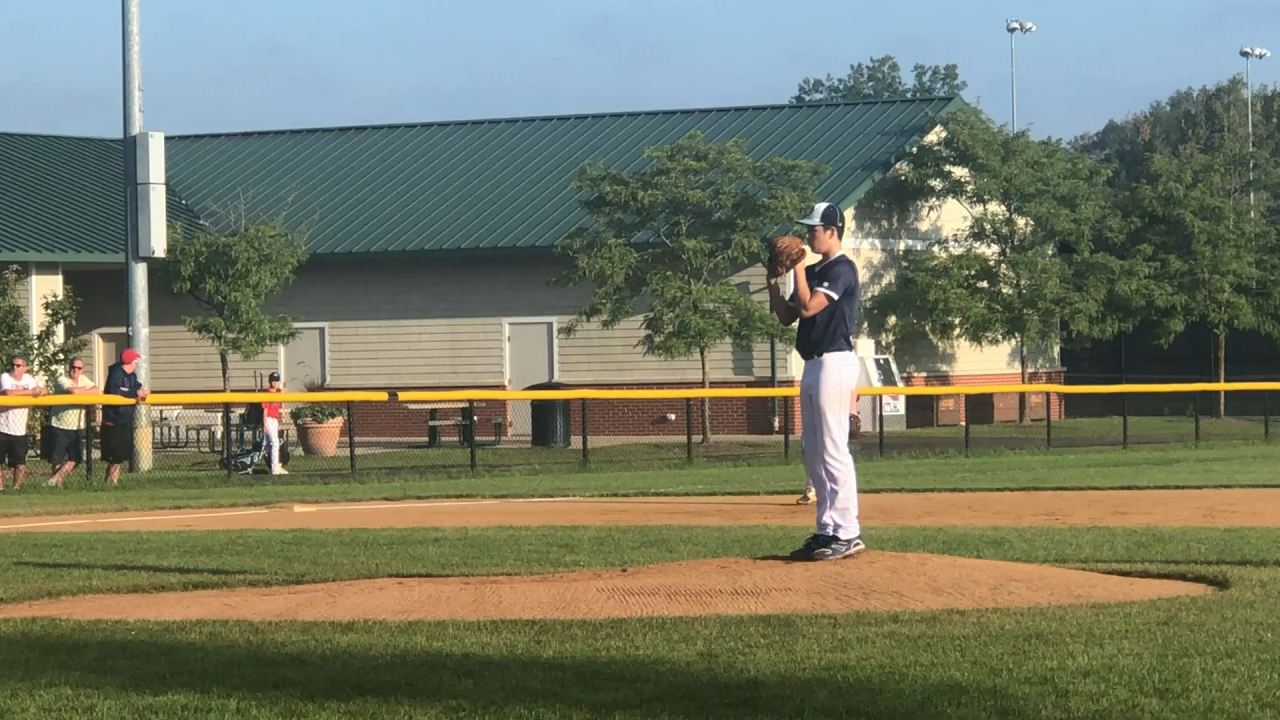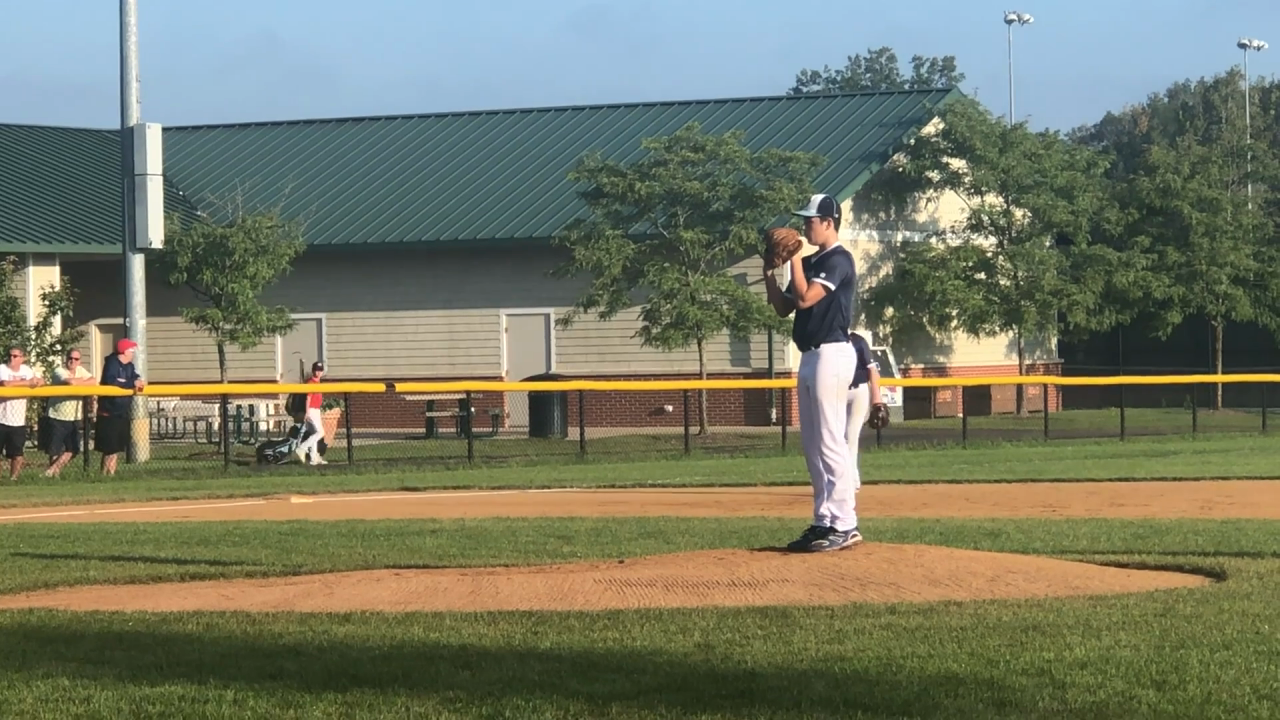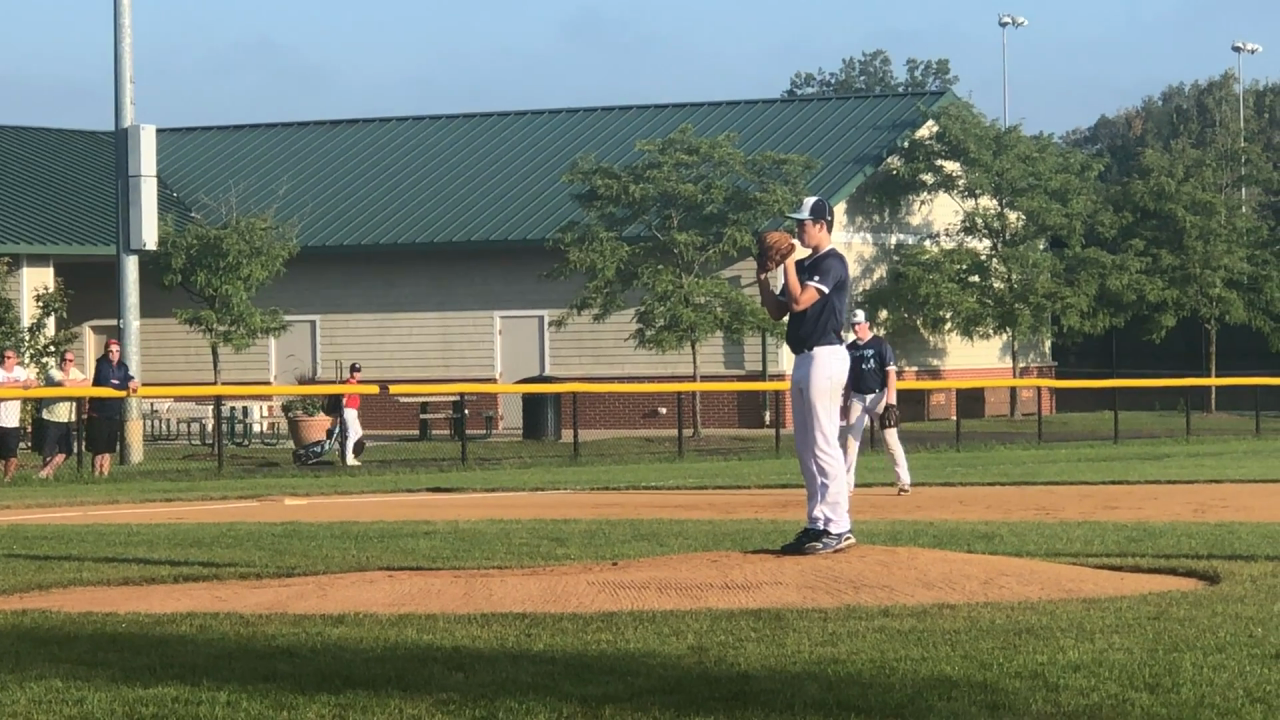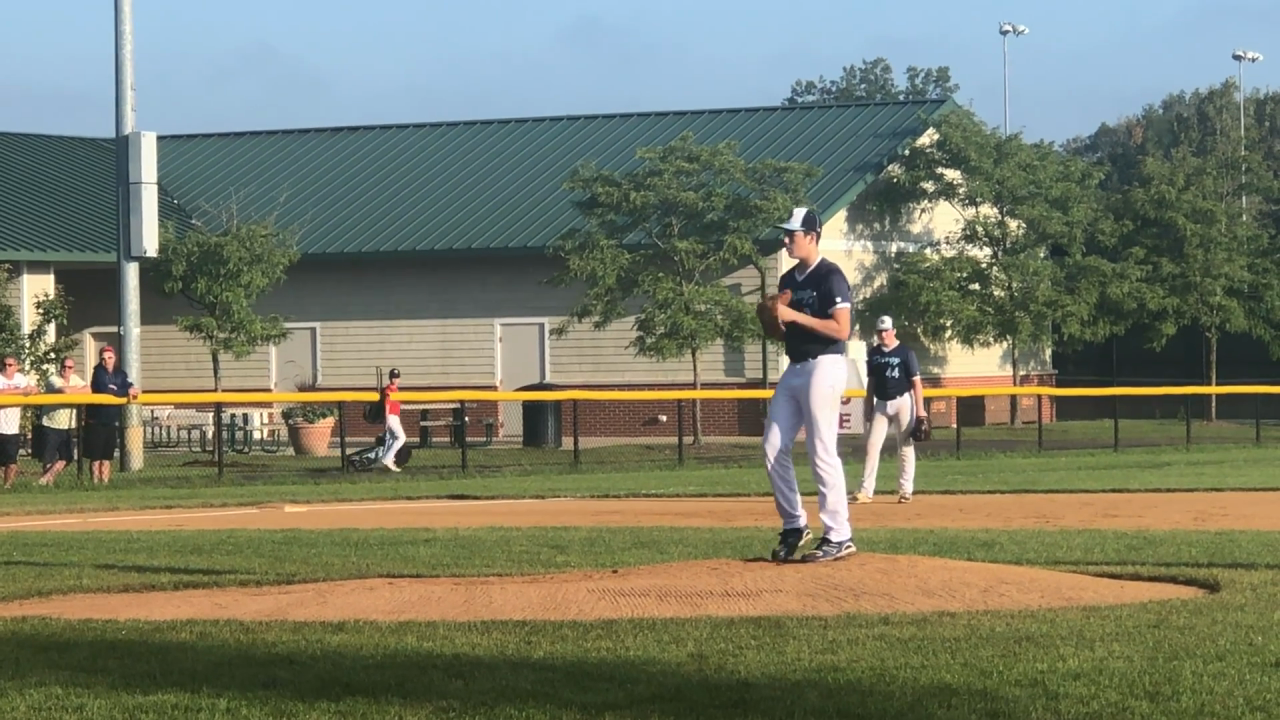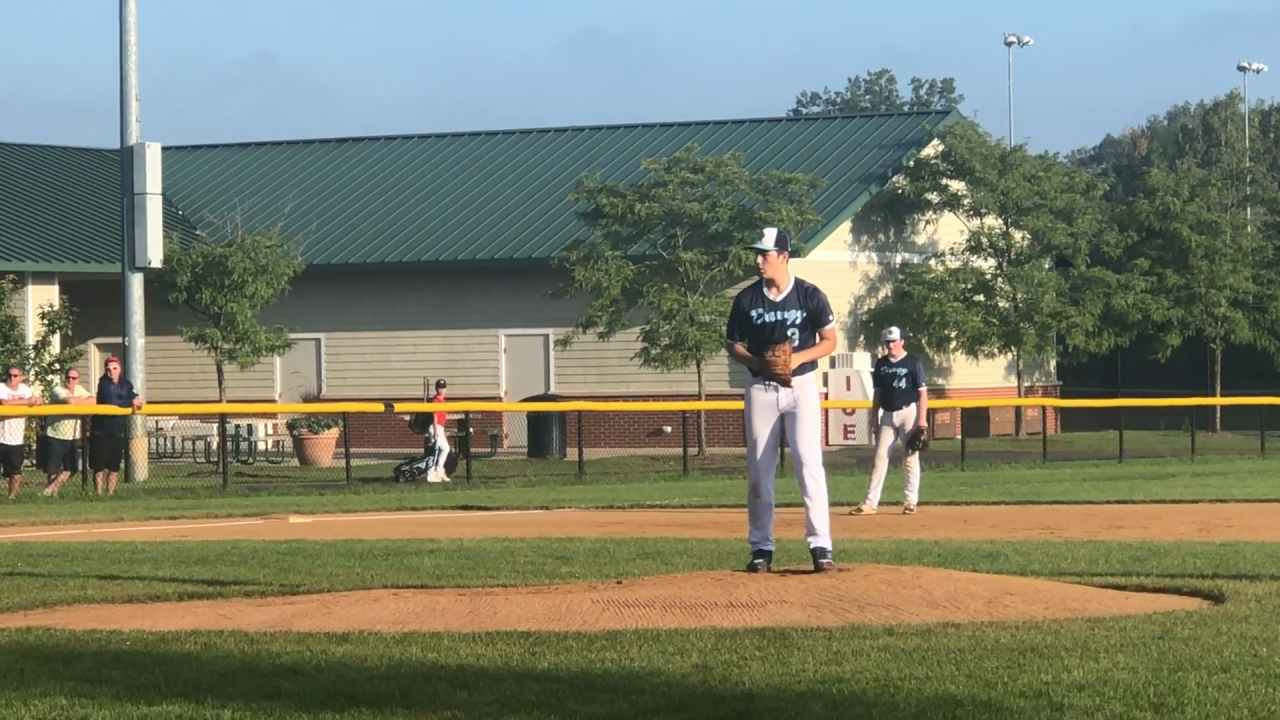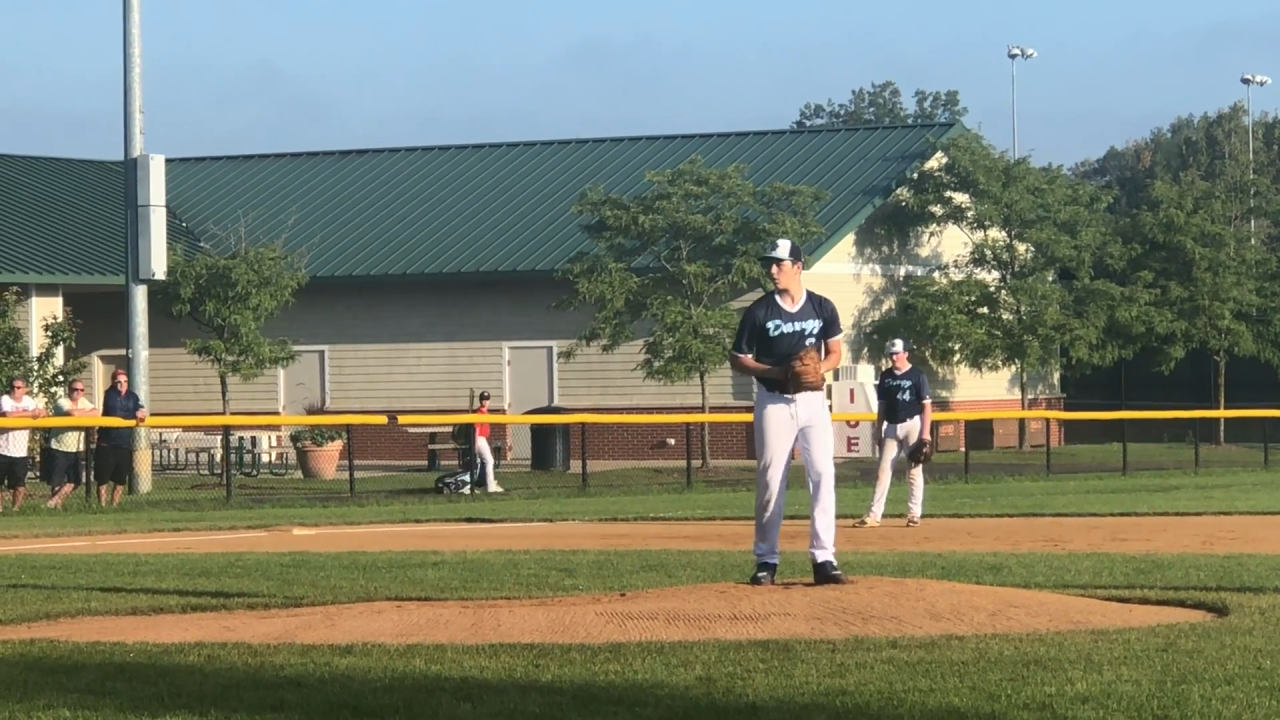
dt=0.5s
person 1, frame 1
left shoulder: (842, 269)
right shoulder: (813, 271)
left elbow: (808, 307)
right elbow: (786, 316)
left wrist: (797, 267)
right wrist: (773, 279)
left hip: (834, 364)
right hip: (813, 366)
left knee: (833, 450)
right knee: (814, 452)
left ankle: (847, 534)
right ankle: (826, 530)
person 1, frame 2
left shoulder: (838, 259)
right shoulder: (810, 262)
left elbow: (804, 298)
right elbow: (783, 307)
left wrist: (794, 258)
right wrist: (769, 270)
left hip: (830, 356)
right hip: (810, 357)
left knee: (830, 442)
right knee: (812, 444)
left ankle: (845, 525)
right ankle: (824, 521)
person 1, frame 3
left shoulder: (832, 262)
right shoulder: (803, 265)
left elbow: (799, 302)
right elbow: (777, 311)
left wrist: (787, 261)
right wrist: (763, 274)
left hip: (824, 359)
right hip: (804, 360)
left knee: (824, 444)
right knee: (806, 448)
left ankle: (839, 528)
right ankle: (818, 524)
person 1, frame 4
left shoulder: (830, 276)
right shoulder: (788, 279)
left elbow: (841, 330)
left wrist: (795, 315)
right wrist: (774, 321)
left hip: (823, 368)
right hip: (794, 369)
left knee: (822, 453)
right knee: (773, 448)
left ankle: (838, 537)
right ankle: (794, 525)
person 1, frame 5
left shoulder: (810, 295)
right shoulder: (746, 299)
left elbow: (829, 341)
right elbow: (734, 346)
left wrist: (797, 358)
right wrist: (757, 361)
left hip: (801, 386)
right hip: (761, 389)
left knee: (808, 461)
right knee: (760, 470)
left ankle: (819, 544)
right ankle: (762, 547)
person 1, frame 6
left shoulder: (822, 307)
right shoulder: (758, 311)
left elbow: (835, 353)
right elbow: (738, 359)
left wrist: (817, 369)
right wrist: (775, 372)
left hip: (813, 399)
right hip: (773, 401)
left knee: (823, 476)
right knee: (770, 484)
left ankle: (823, 559)
right ankle: (766, 560)
